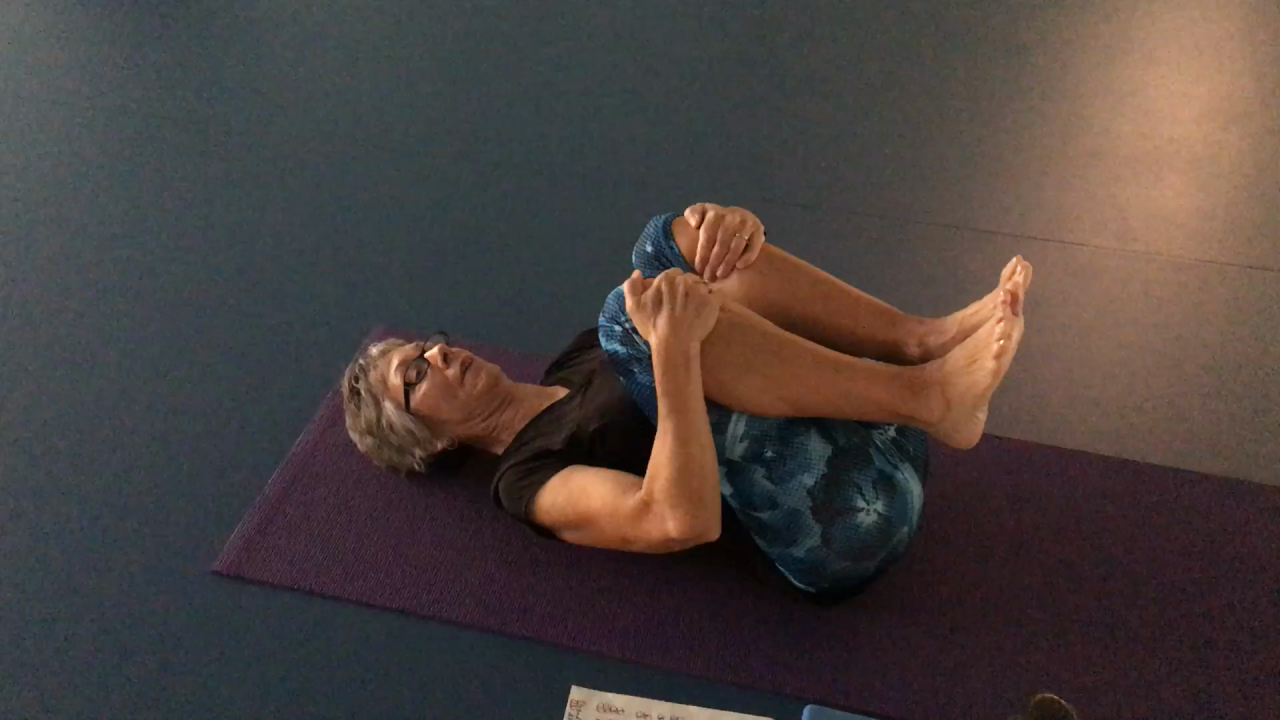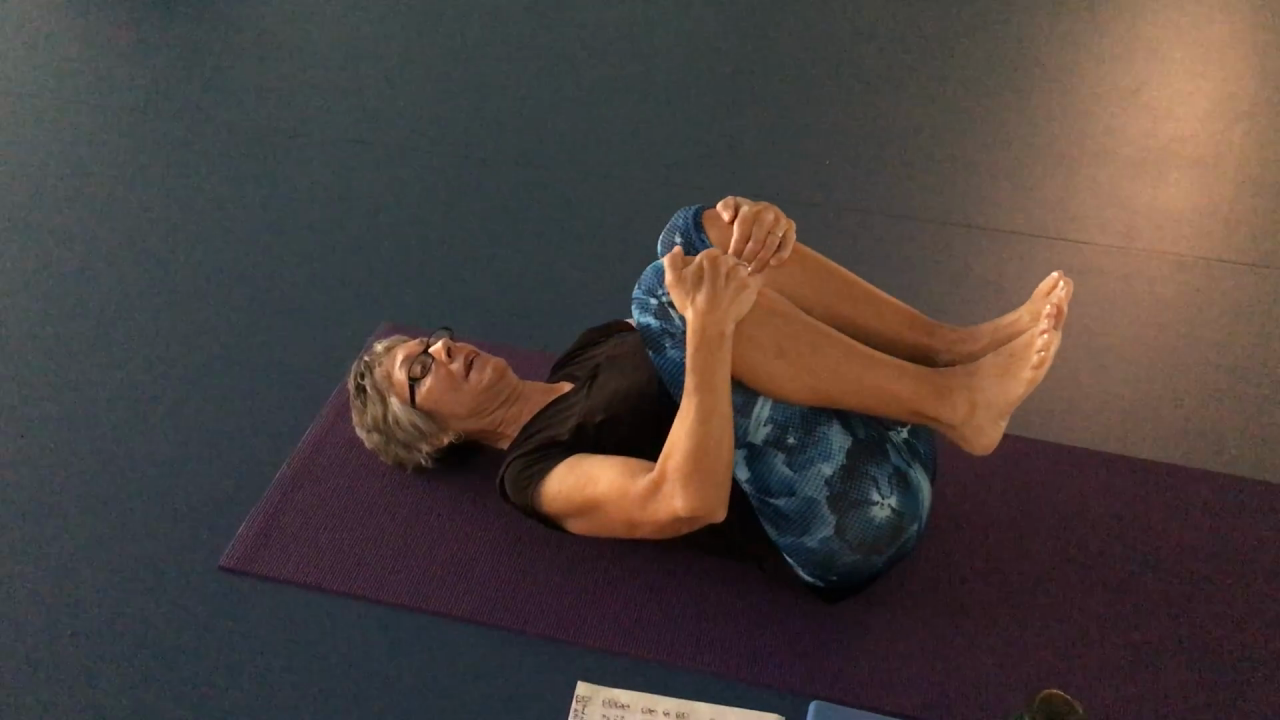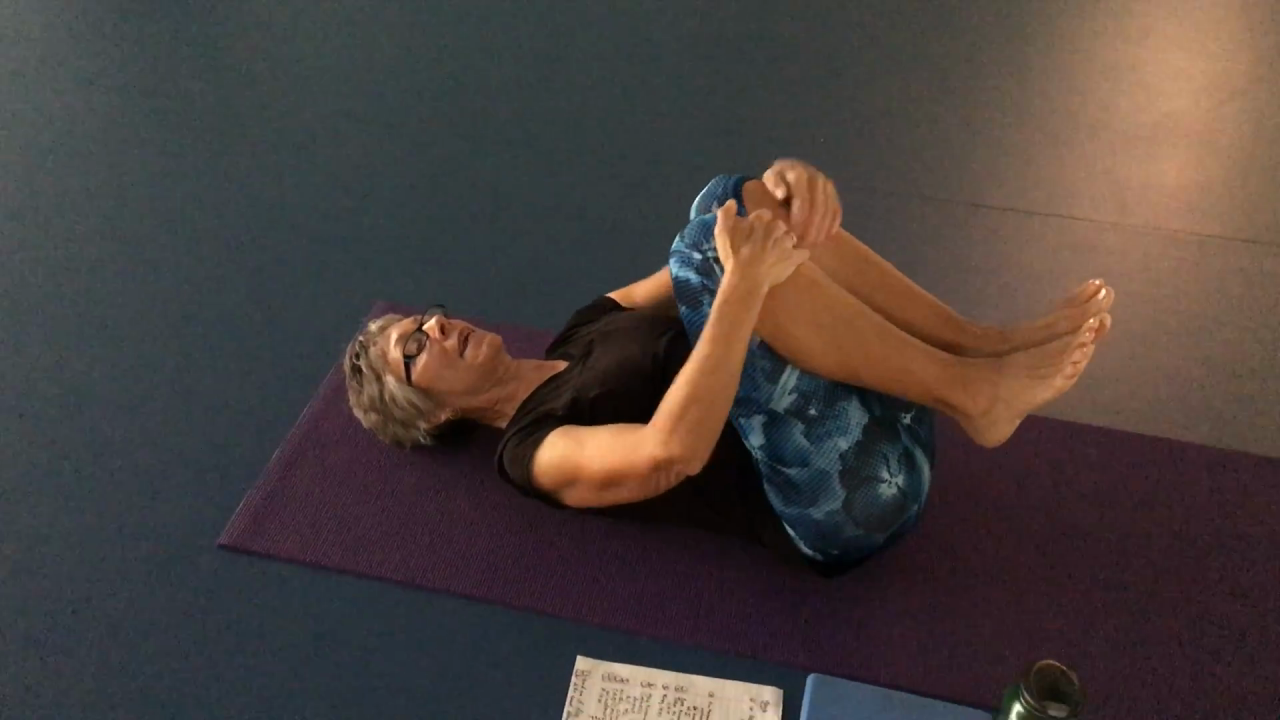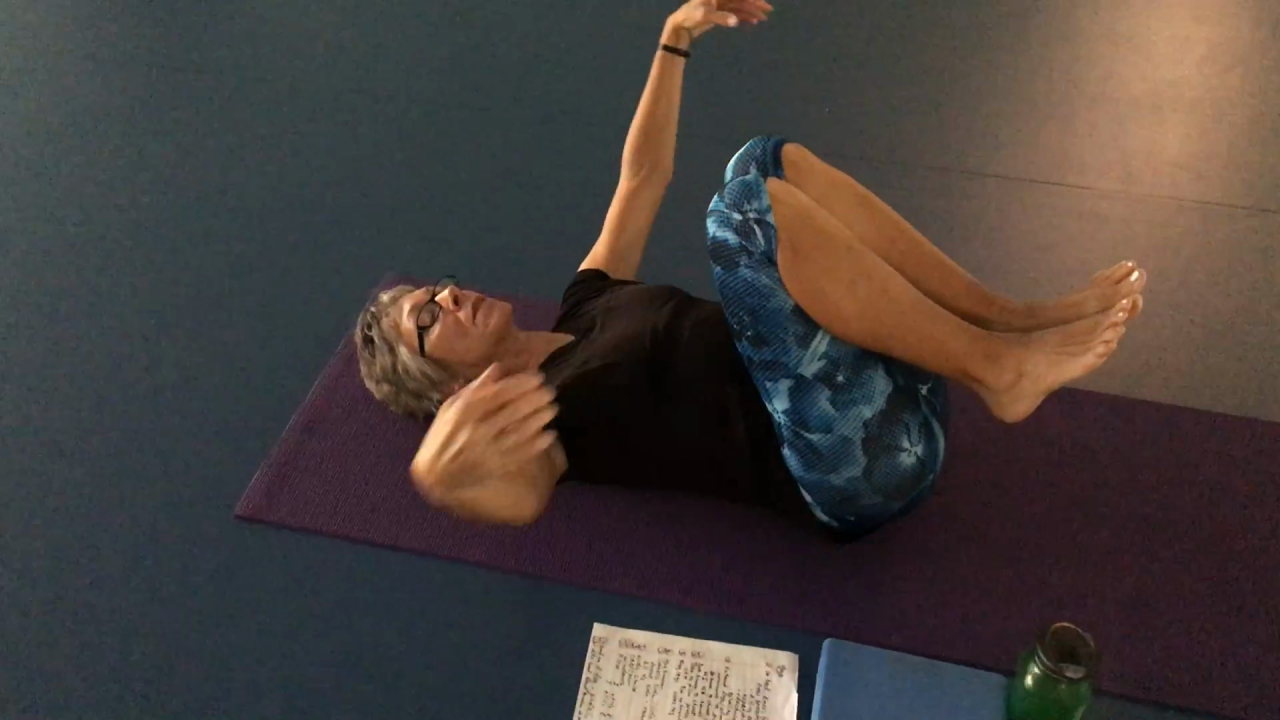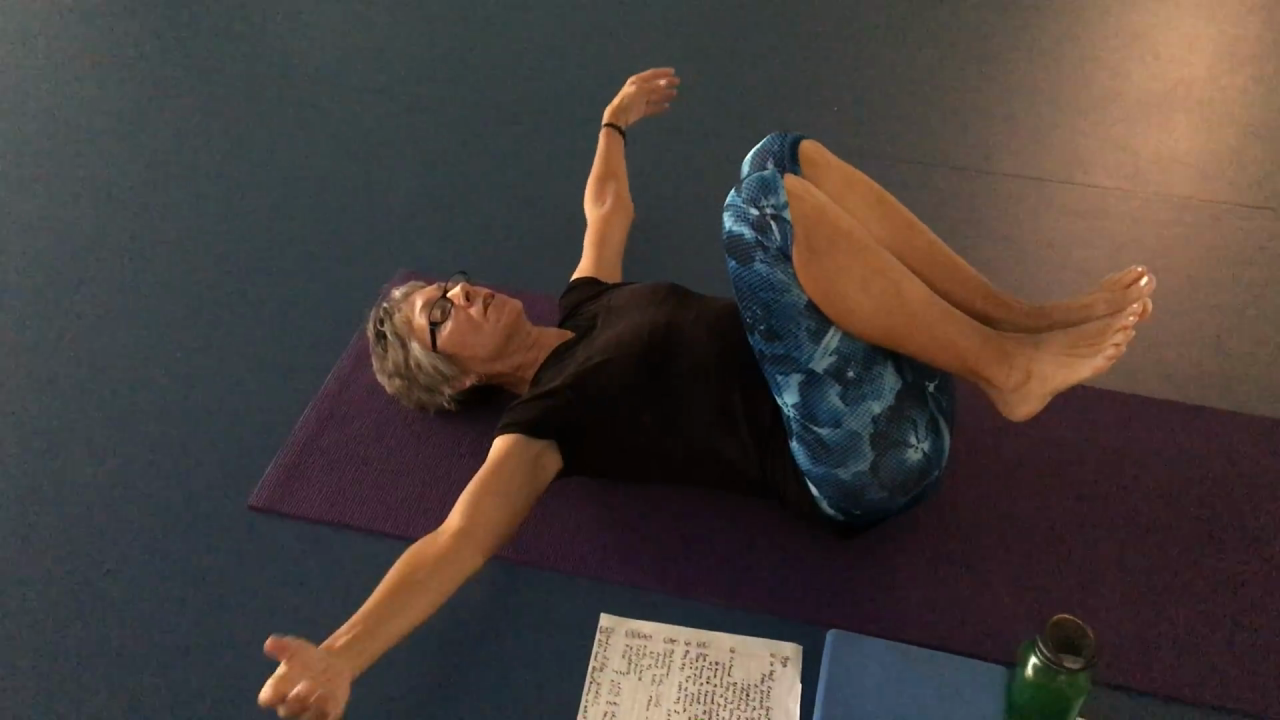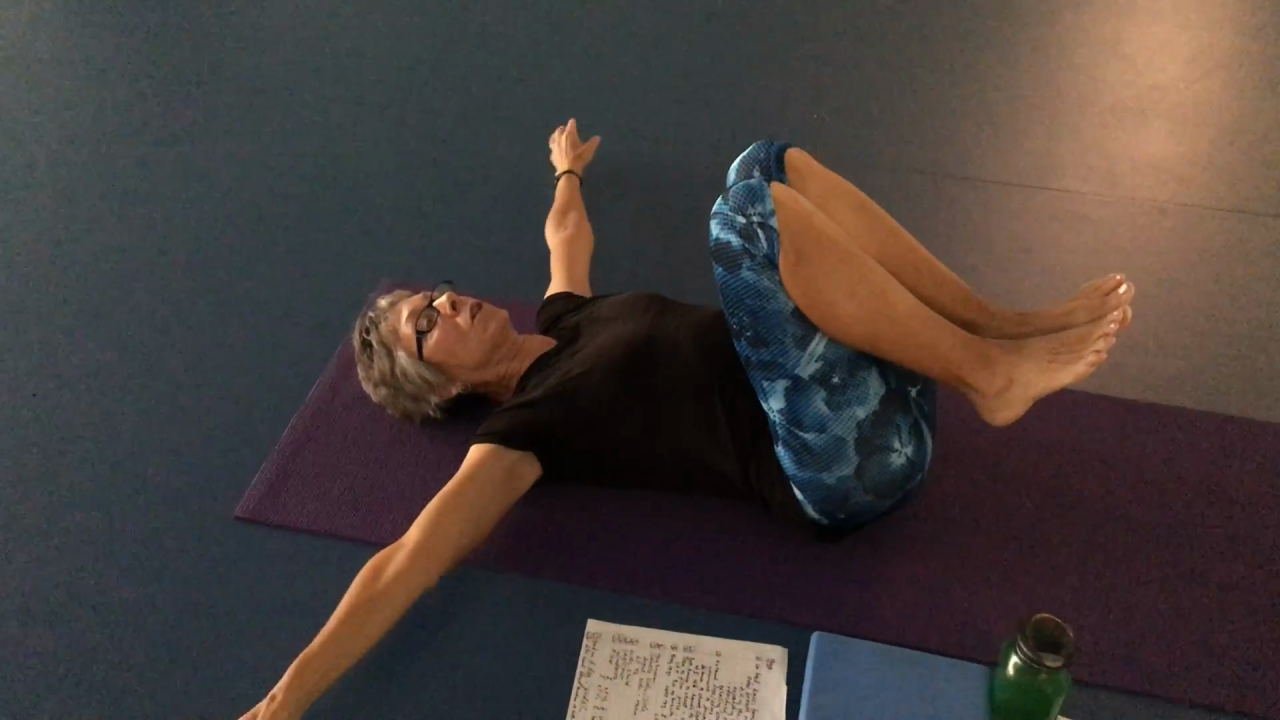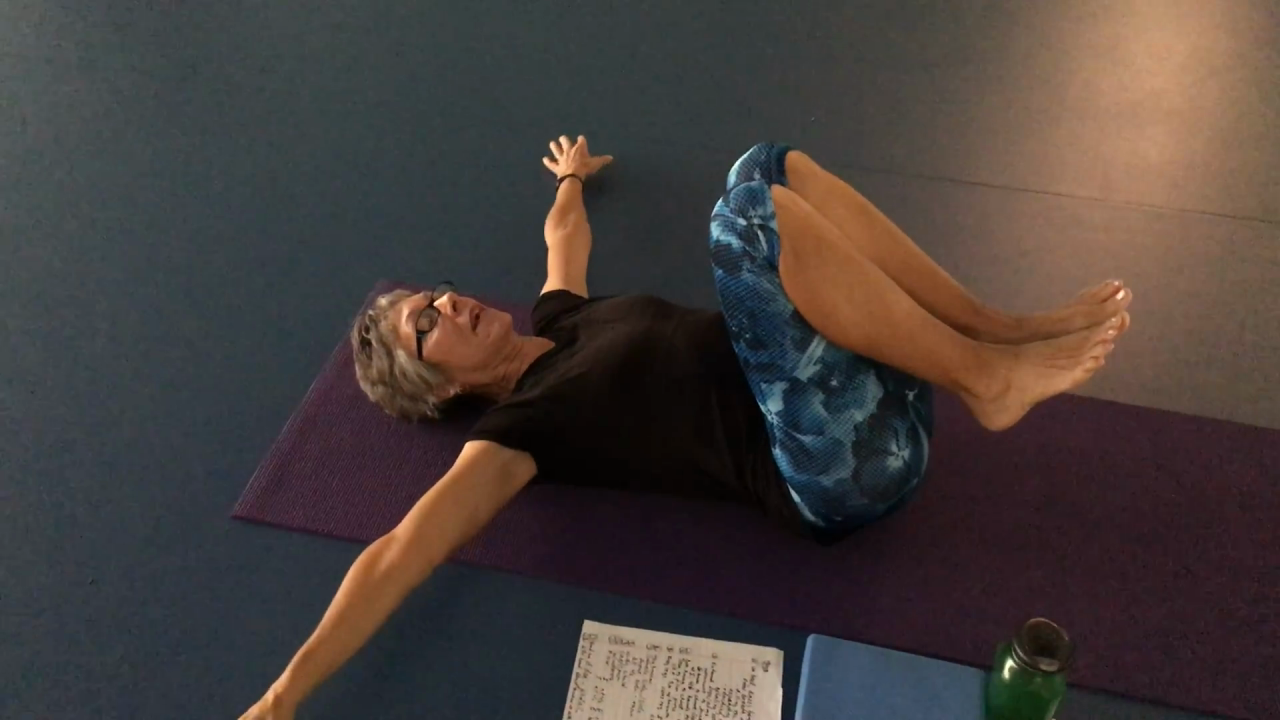
dt=0.7s
person 1, frame 1
left shoulder: (584, 357)
right shoulder: (529, 480)
right elbow: (686, 521)
left wrist: (732, 229)
right wrist: (672, 348)
left hip: (870, 445)
right hip: (844, 525)
left knee: (676, 241)
right knee: (634, 323)
left ankle: (923, 341)
right ankle: (932, 396)
person 1, frame 2
left shoulder: (595, 347)
right shoulder: (538, 475)
left elbow: (749, 323)
right elbow: (692, 503)
left wrist: (757, 223)
right wrist: (708, 327)
left hip: (881, 441)
right hip: (849, 523)
left knee: (704, 234)
right knee: (668, 298)
left ankle: (955, 348)
right ankle: (956, 403)
person 1, frame 3
left shoulder: (586, 329)
right shoulder: (532, 456)
left elbow: (731, 238)
right elbow: (670, 455)
left wrist: (780, 184)
right wrist: (740, 284)
left hip: (880, 431)
right hip: (846, 501)
left knee: (730, 212)
right knee: (714, 255)
left ankle: (981, 343)
right ankle: (974, 396)
person 1, frame 4
left shoulder: (586, 305)
right shoulder: (536, 414)
left elbow: (644, 174)
right elbow: (512, 498)
right wrist: (448, 466)
left hip: (893, 401)
right hip: (859, 467)
left knee: (768, 166)
right knee: (751, 211)
left ankle: (1012, 320)
right ankle: (997, 369)
person 1, frame 5
left shoulder: (583, 308)
right shoulder: (539, 423)
left elbow: (608, 208)
right elbow: (455, 543)
left wrist: (617, 119)
left hip: (890, 401)
right hip: (858, 462)
left knee: (784, 160)
right knee: (765, 208)
left ankle: (1021, 320)
right ankle: (1006, 369)
person 1, frame 6
left shoulder: (563, 320)
right shoulder: (520, 430)
left elbow: (567, 233)
right elbow: (406, 562)
left hip: (876, 399)
right hip: (840, 464)
left knee: (768, 170)
right knee: (753, 216)
left ankle: (1004, 326)
right ankle: (990, 374)
person 1, frame 7
left shoulder: (557, 321)
right shoulder: (516, 430)
left elbow: (564, 236)
right elbow: (401, 554)
left wrist: (571, 178)
left hip: (872, 407)
right hip: (835, 469)
left knee: (767, 170)
right knee: (752, 217)
left ankle: (1000, 330)
right ankle: (988, 381)
